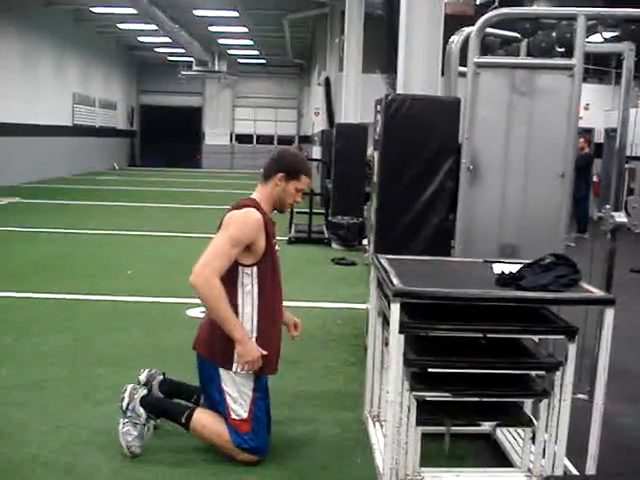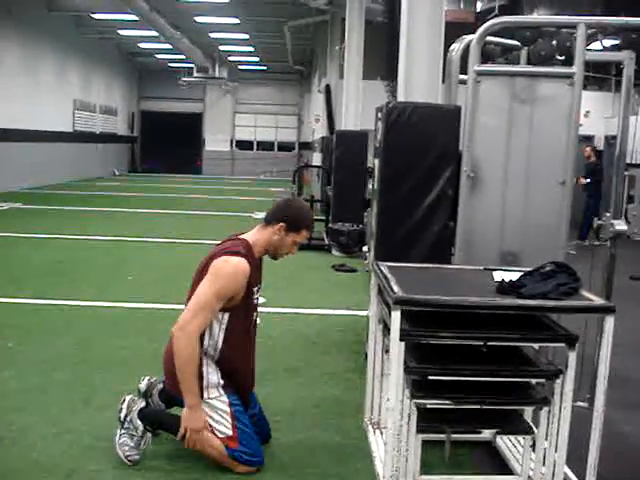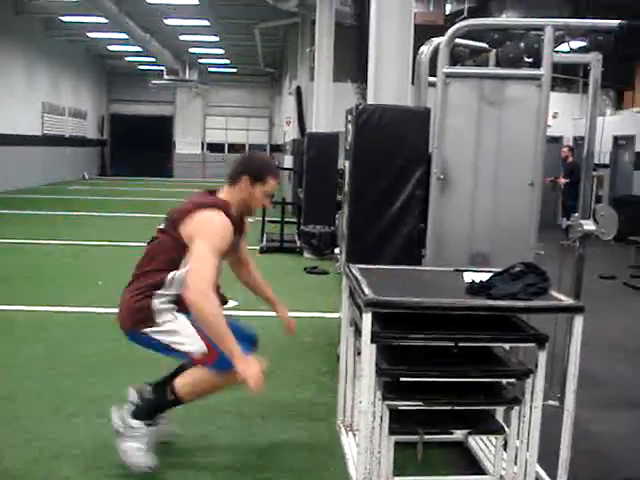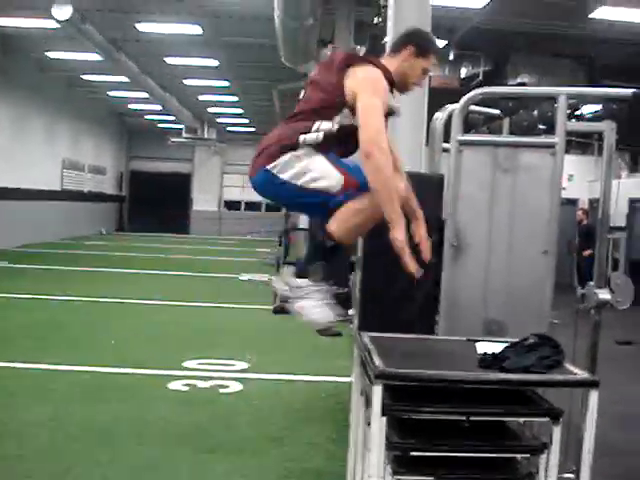
dt=1s
person 1, frame 1
left shoulder: (259, 217)
right shoulder: (248, 217)
right elbow: (202, 278)
left wrist: (281, 315)
right wrist: (242, 339)
left hip: (238, 344)
right hip: (230, 348)
left knee: (258, 426)
right knee: (251, 449)
left ankle: (162, 387)
right ankle: (149, 403)
person 1, frame 2
left shoulder: (248, 254)
right shoulder: (235, 264)
right elbow: (184, 332)
right wrist: (194, 407)
left hip: (221, 365)
right hip: (202, 370)
left knee: (261, 434)
right knee: (248, 460)
left ankle: (162, 396)
right ankle: (144, 415)
person 1, frame 3
left shoulder: (229, 214)
right shoulder: (215, 220)
left elbow: (243, 266)
right elbow: (196, 293)
left wrist: (278, 308)
right wrist: (239, 359)
left hip: (167, 301)
right hip: (150, 310)
left knee: (245, 343)
right knee: (233, 365)
left ankle: (152, 395)
right ankle: (139, 416)
person 1, frame 4
left shoulder: (373, 86)
right shoulder: (372, 78)
left elbow: (391, 163)
right elbow: (374, 151)
left wrist: (416, 217)
right wrist: (397, 227)
left hip: (292, 159)
right hip: (282, 162)
right knee: (382, 191)
right ankle: (307, 276)
